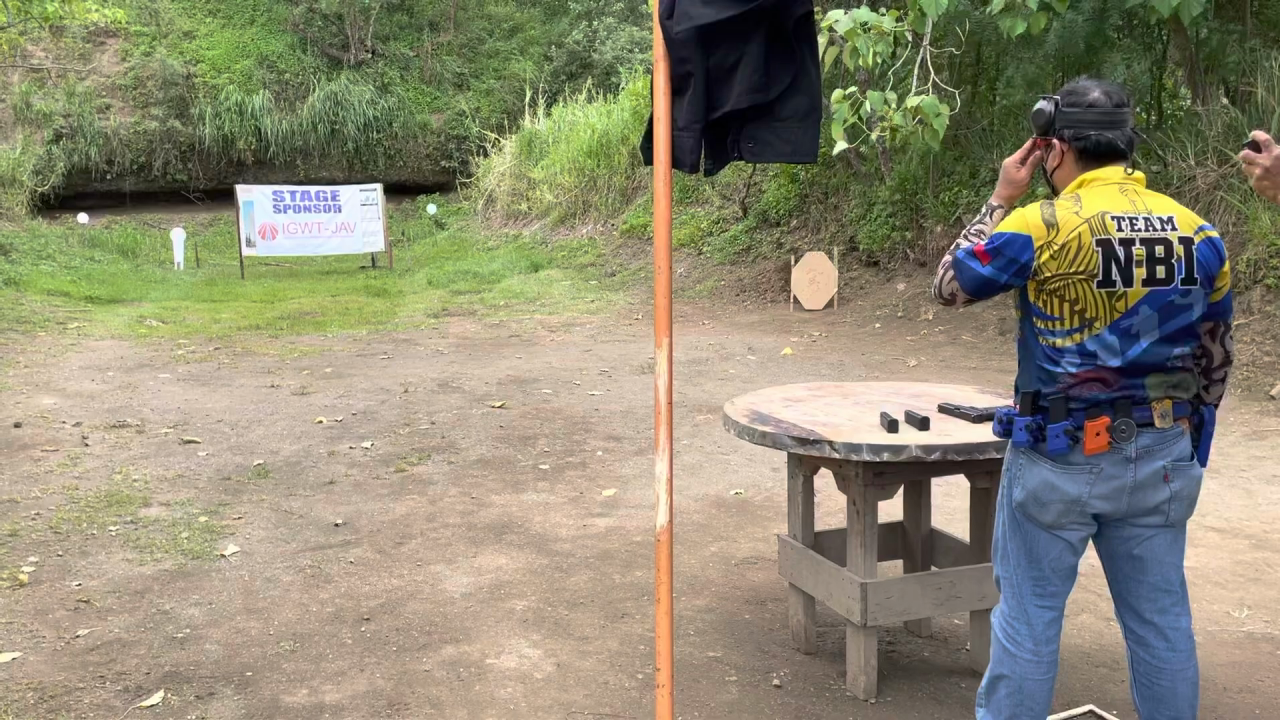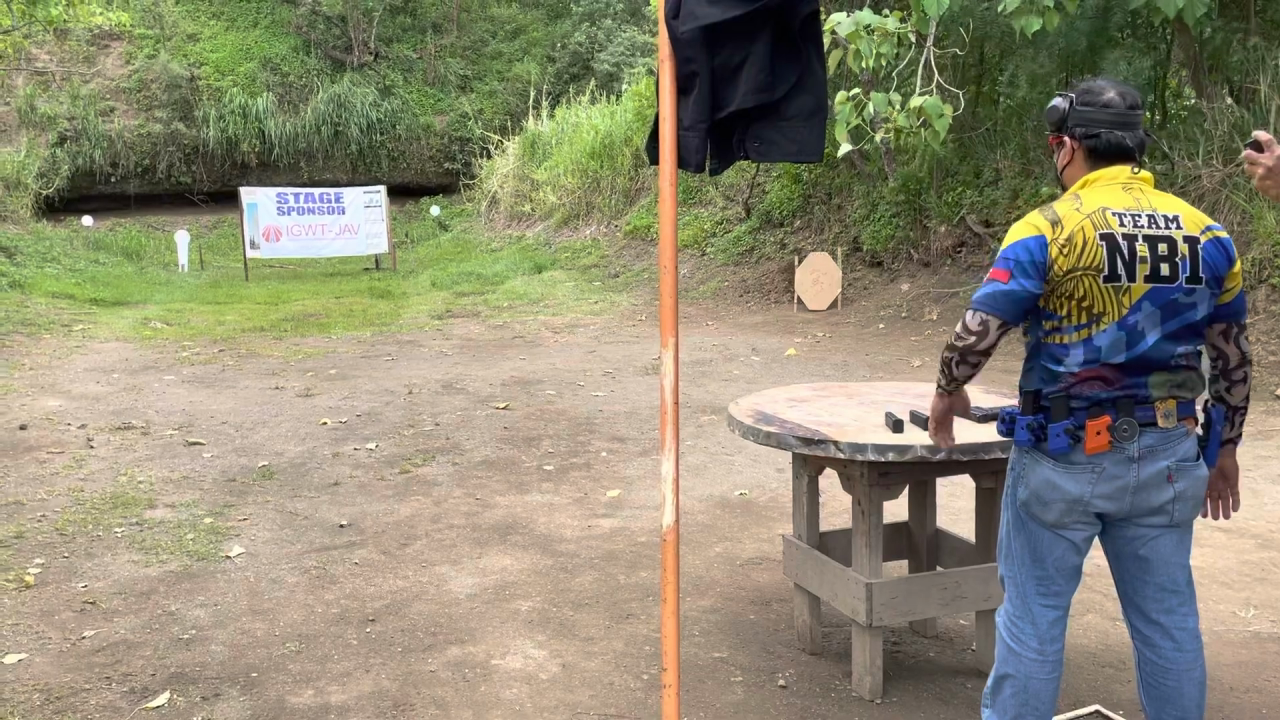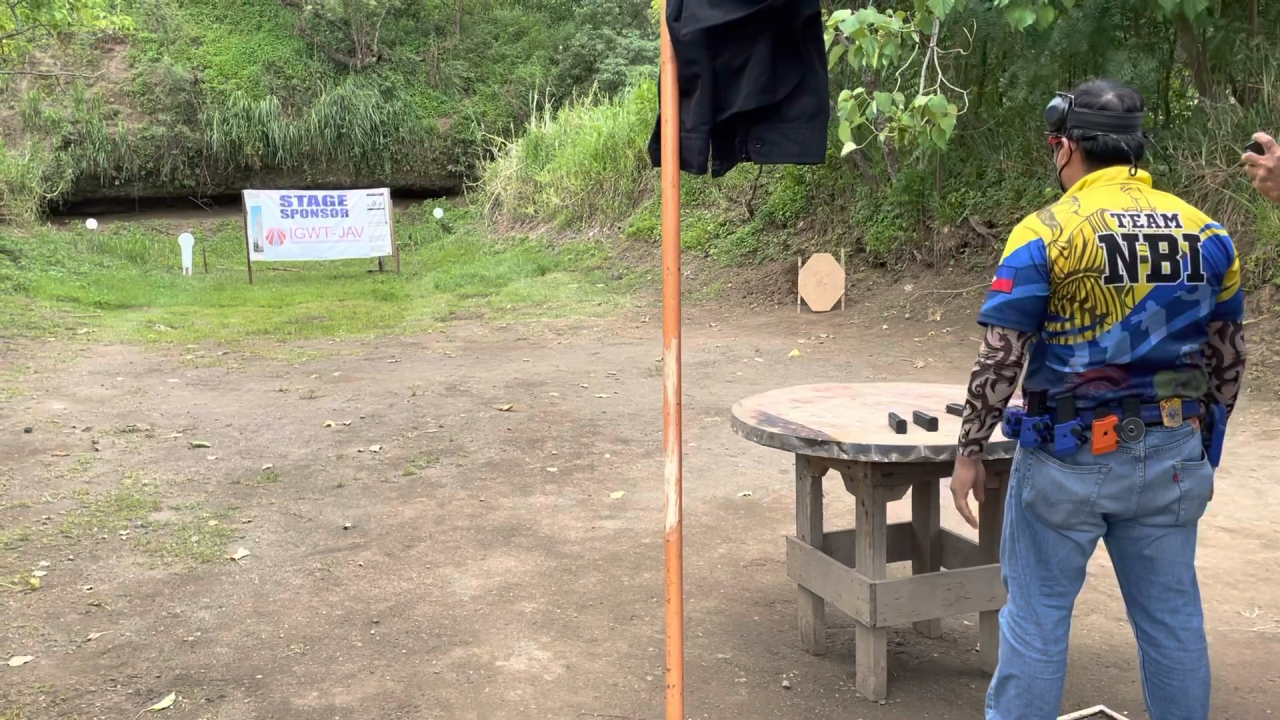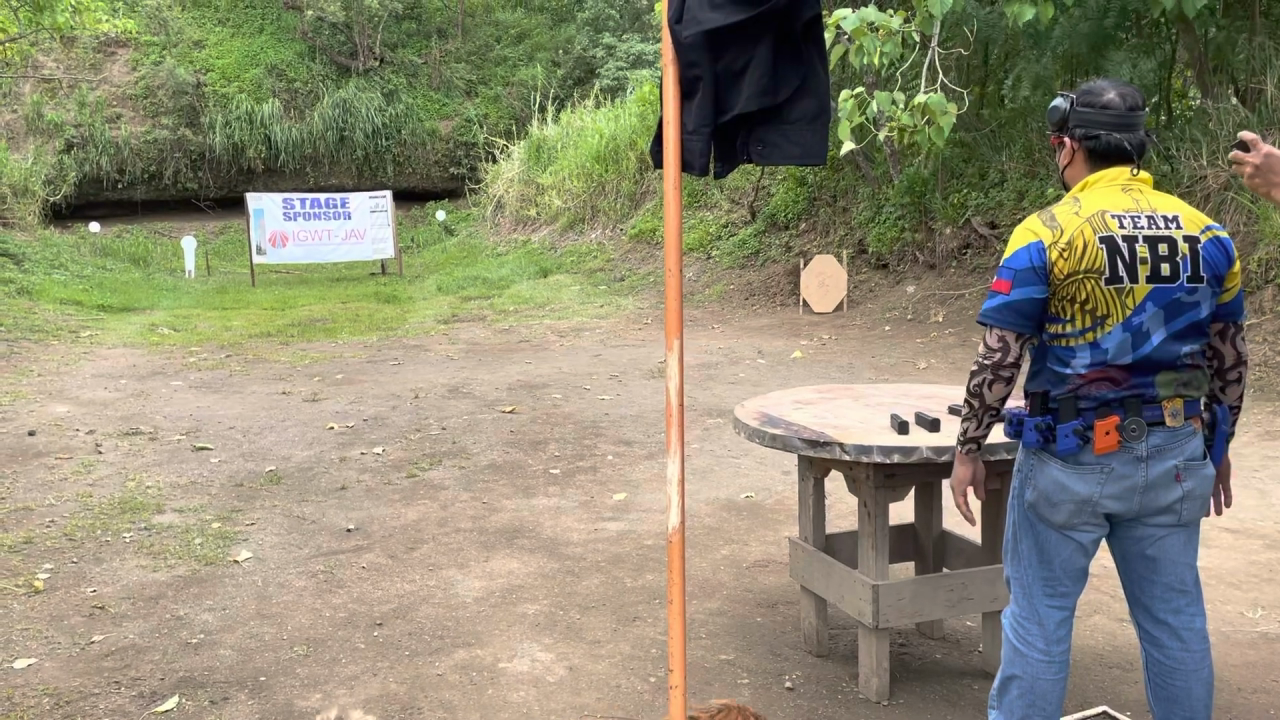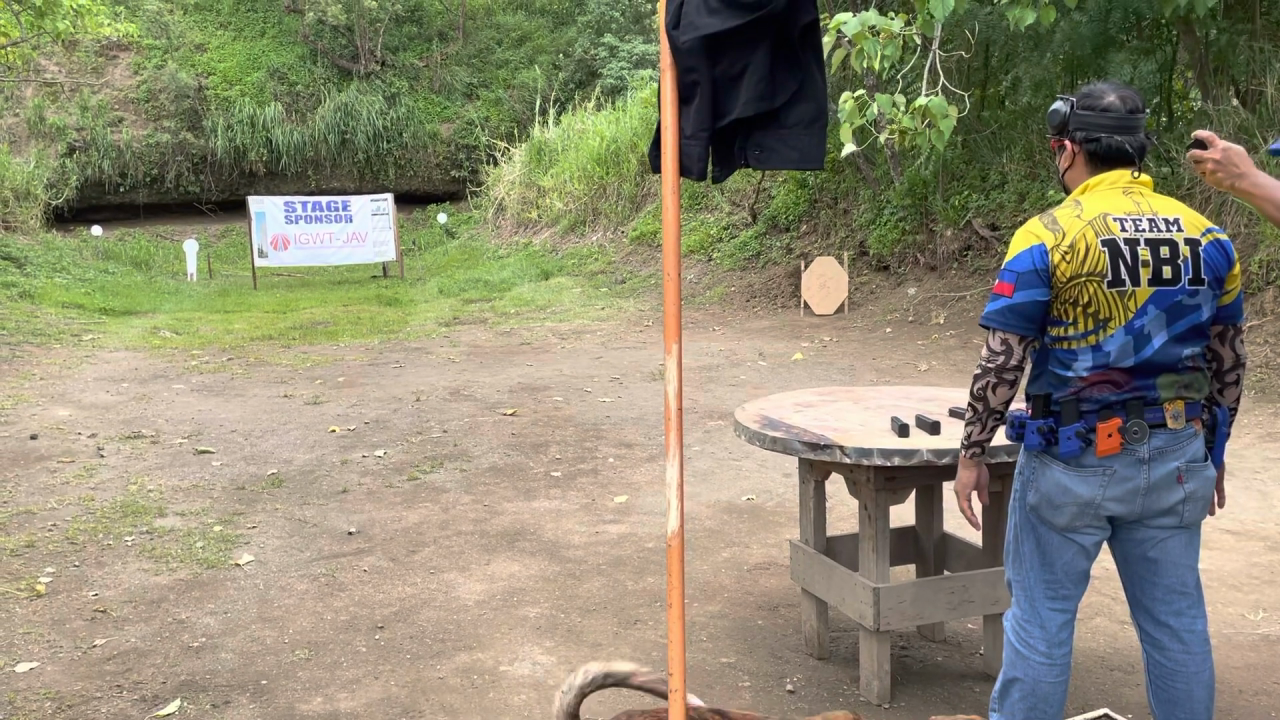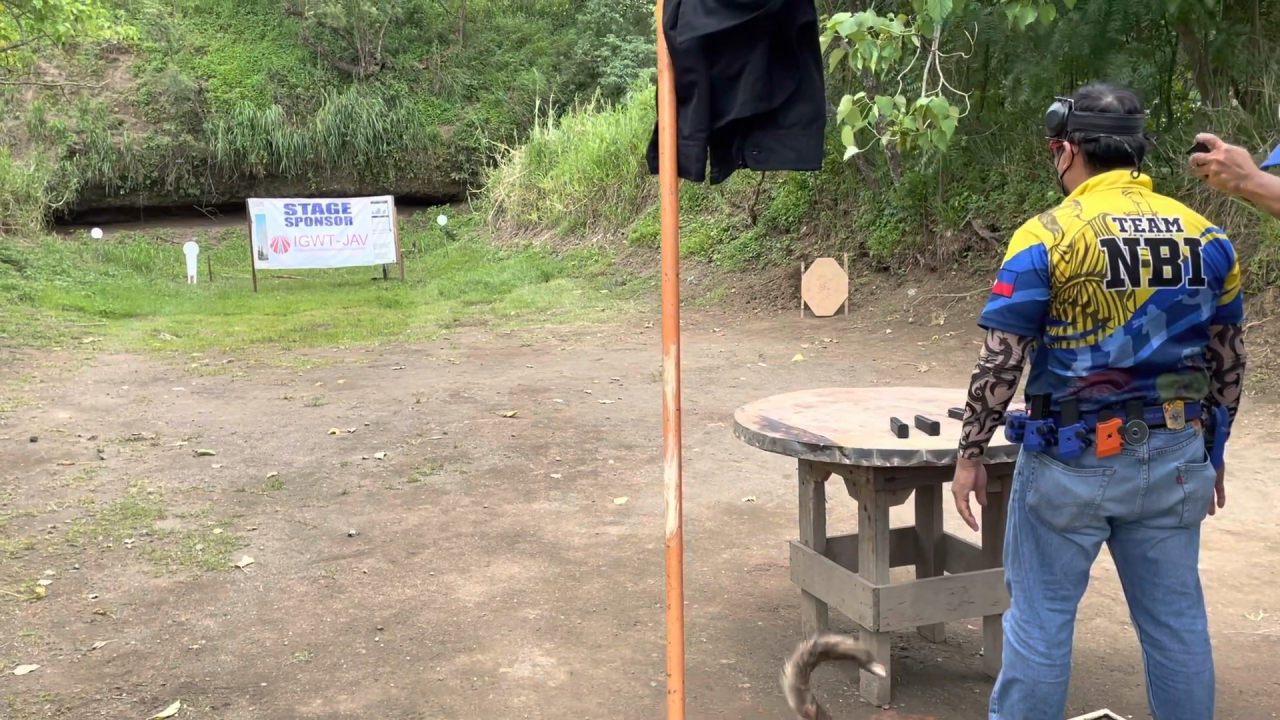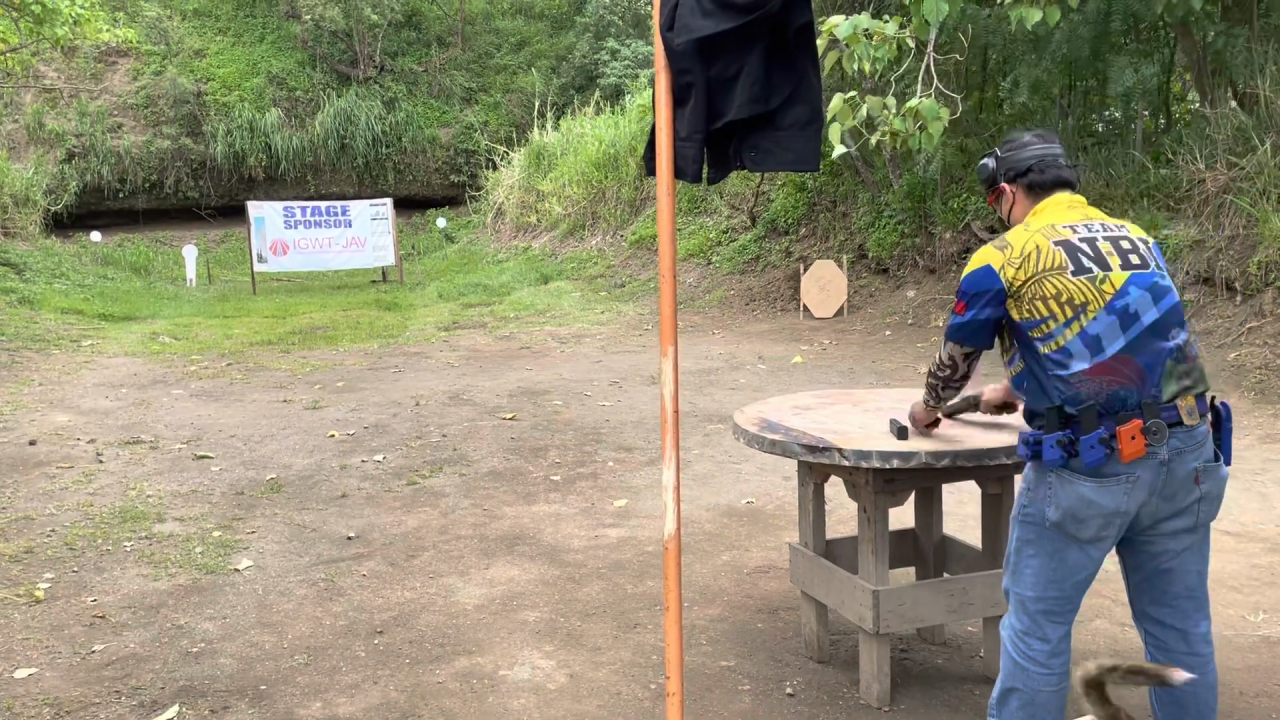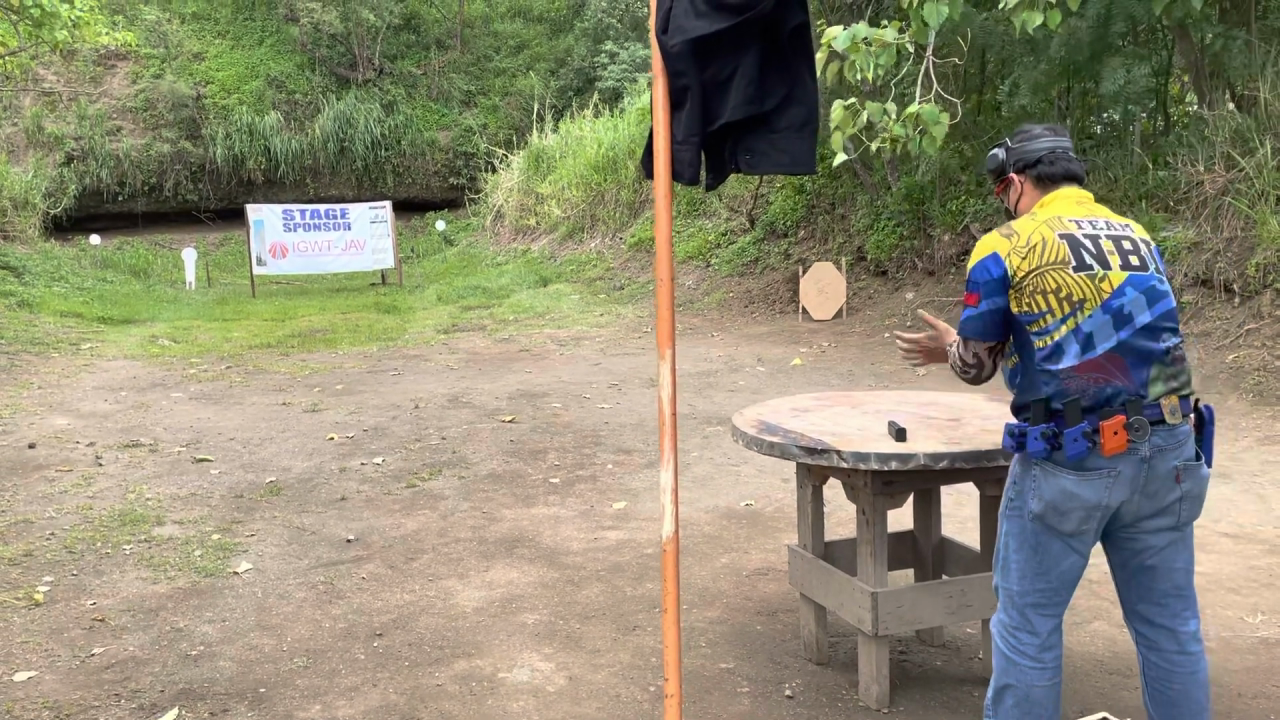
dt=0.5s
person 1, frame 1
left shoulder: (1038, 226)
right shoulder: (1198, 232)
left elbow: (949, 286)
right elbow: (1215, 358)
left wrist: (1001, 199)
right wrist: (1192, 441)
left hip: (1060, 456)
right hip: (1159, 455)
left knee: (1029, 614)
right knee: (1160, 615)
person 1, frame 2
left shoulder: (1048, 228)
right shoulder: (1206, 233)
left elbow: (975, 339)
right elbow: (1232, 357)
left wrist: (947, 397)
right wrist: (1224, 449)
left hip: (1063, 457)
right hip: (1165, 454)
left knee: (1033, 614)
right knee: (1168, 615)
person 1, frame 3
left shoulder: (1046, 232)
right shoulder: (1206, 232)
left elbow: (1000, 359)
right elbow: (1227, 356)
left wrist: (969, 451)
right wrist: (1205, 439)
left hip: (1070, 457)
right hip: (1171, 455)
left knee: (1037, 614)
right knee: (1172, 615)
person 1, frame 4
left shoulder: (1046, 233)
right shoulder: (1206, 234)
left elbow: (998, 359)
right elbow: (1230, 359)
left wrist: (968, 447)
right wrist: (1217, 446)
left hip: (1071, 458)
right hip: (1174, 455)
left knee: (1040, 613)
right knee: (1175, 614)
person 1, frame 5
left shoulder: (1048, 237)
right shoulder: (1206, 236)
left elbow: (1002, 362)
right elbow: (1228, 359)
left wrist: (972, 453)
right wrist: (1213, 449)
left hip: (1074, 460)
right hip: (1174, 457)
left knee: (1042, 616)
right knee: (1176, 618)
person 1, frame 6
left shoulder: (1045, 237)
right shoulder: (1205, 236)
left elbow: (1000, 362)
right elbow: (1227, 361)
left wrist: (971, 453)
right wrist: (1197, 432)
left hip: (1073, 460)
right hip: (1172, 456)
left knee: (1041, 616)
right knee: (1176, 619)
person 1, frame 7
left shoulder: (1001, 259)
right shoulder: (1136, 239)
left elbow: (955, 363)
left wrist: (928, 407)
left hip: (1087, 467)
right hip: (1186, 452)
left knee: (1039, 622)
right knee: (1180, 623)
person 1, frame 8
left shoulder: (1005, 247)
right shoulder: (1137, 238)
left elbow: (977, 366)
left wrist: (952, 343)
right wrist: (960, 342)
left hip: (1070, 462)
right hip: (1165, 451)
left knee: (1027, 620)
right knee: (1168, 621)
